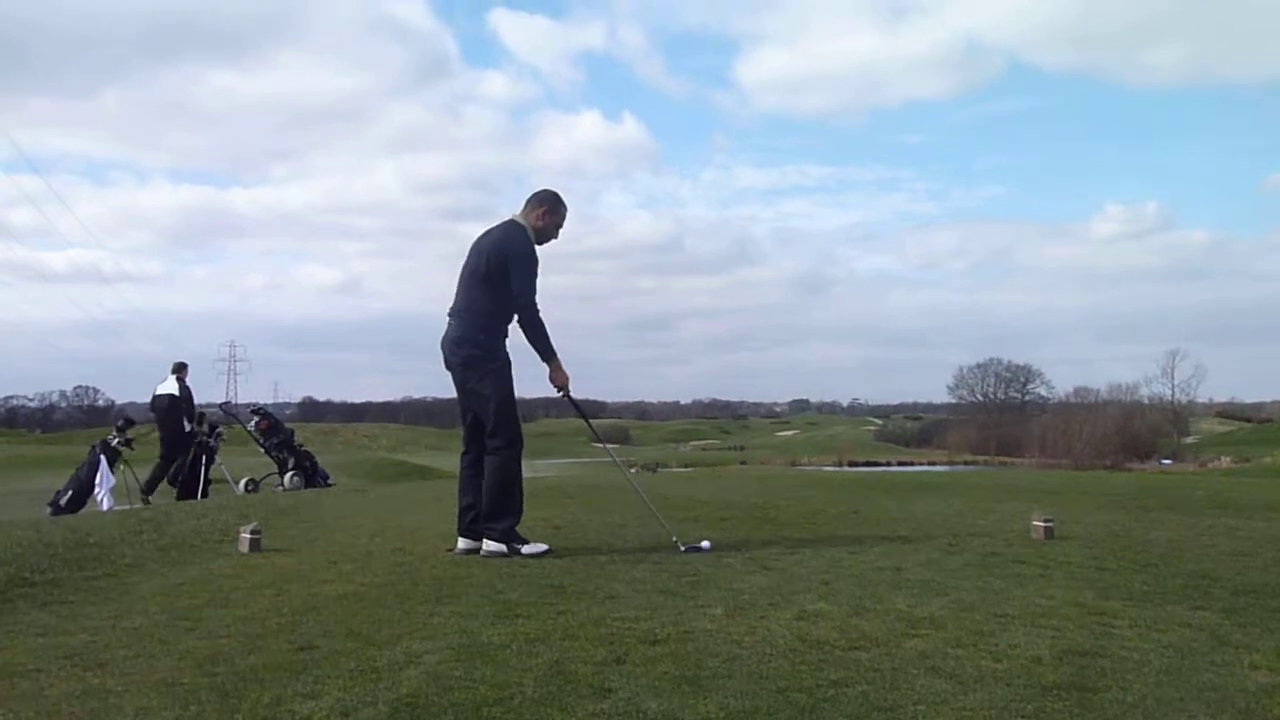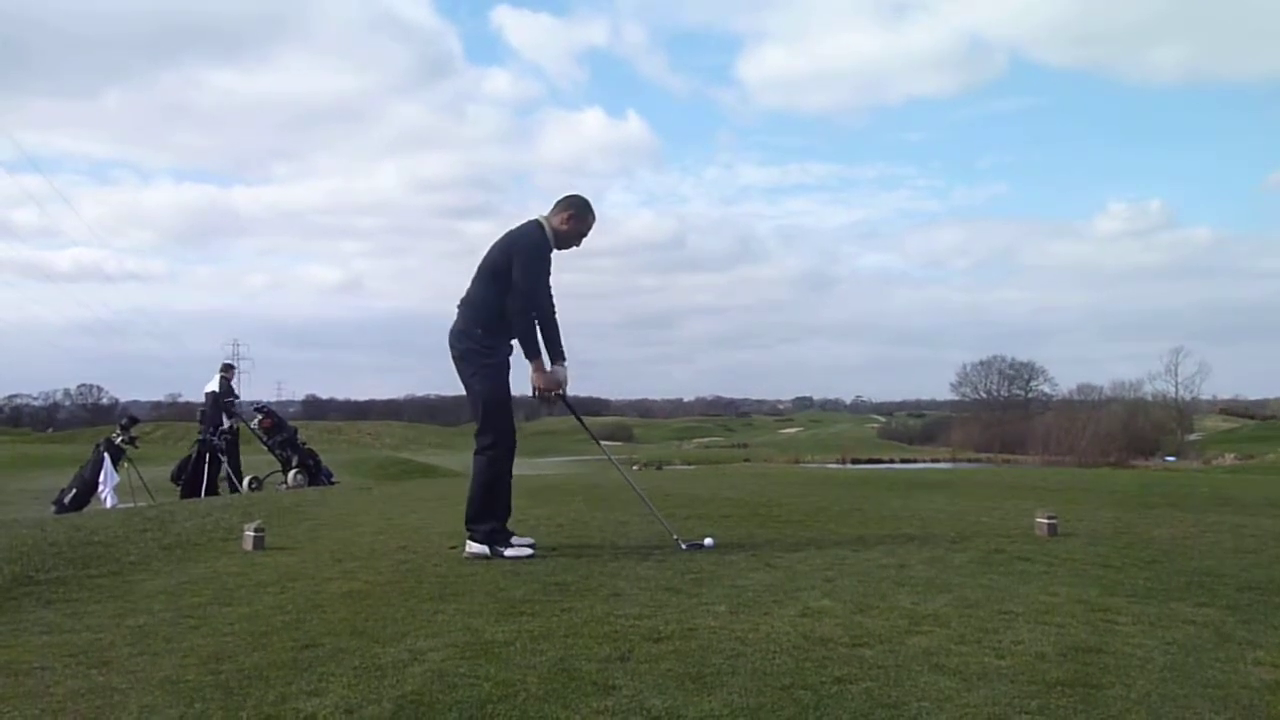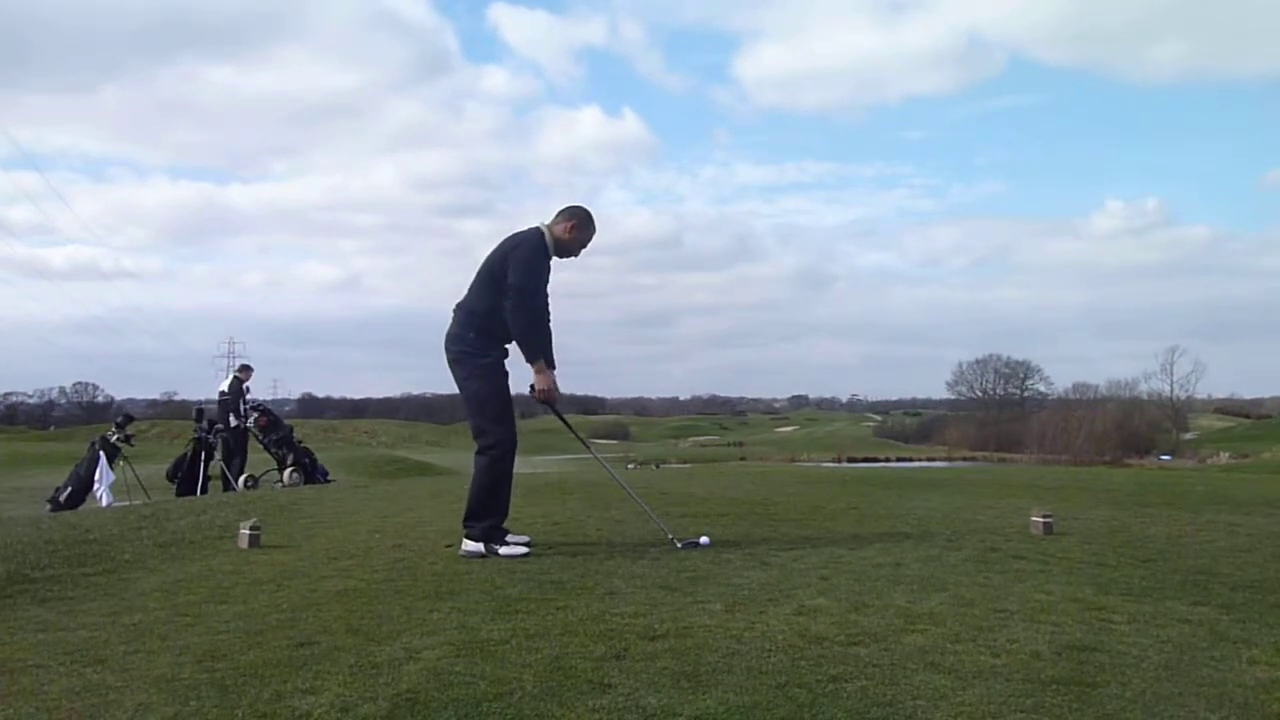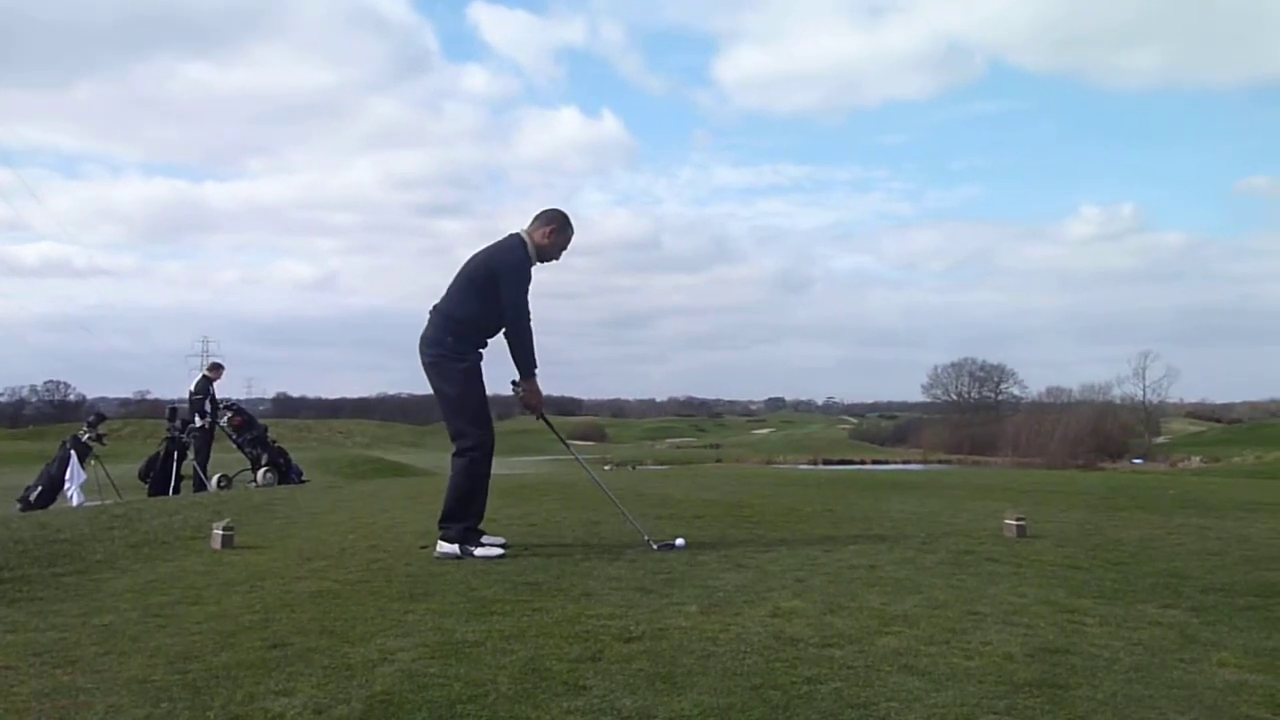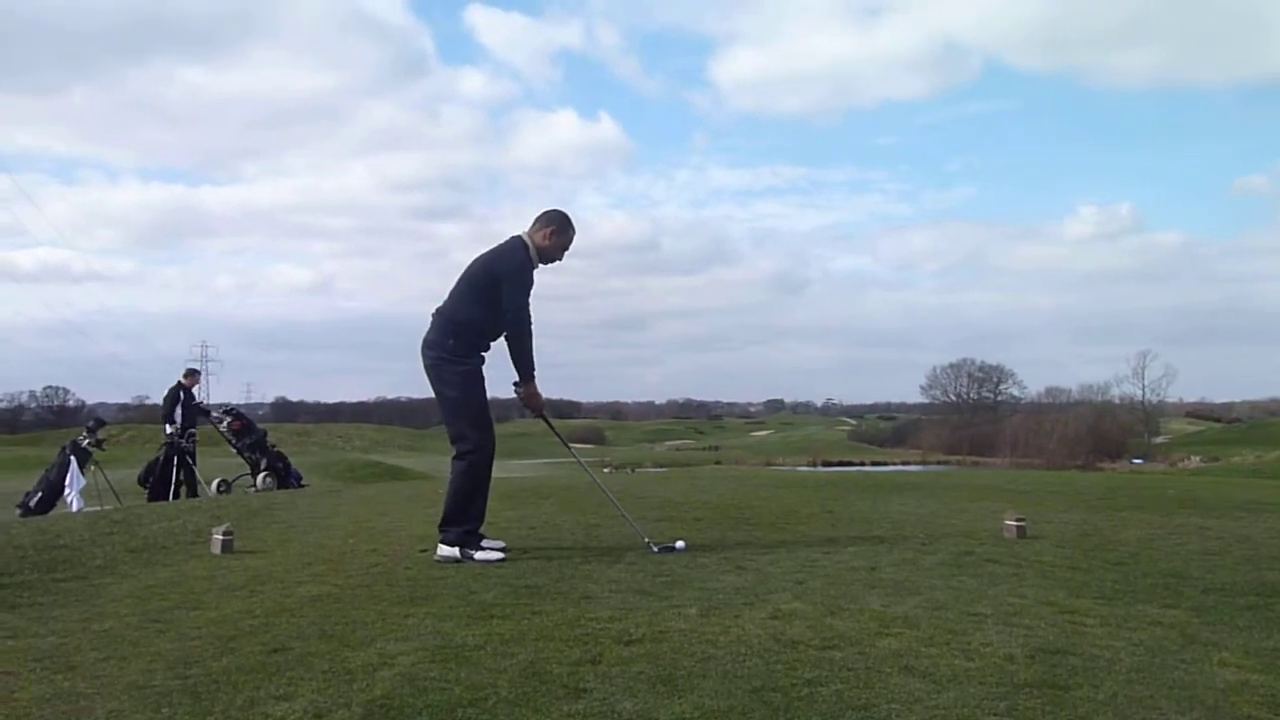
dt=1s
person 1, frame 1
left shoulder: (494, 237)
right shoulder: (519, 246)
right elbow: (527, 310)
right wrist: (553, 363)
left hip: (462, 343)
right hip: (479, 348)
left knee: (478, 440)
right knee: (504, 438)
left ankle: (472, 532)
right ankle: (500, 532)
person 1, frame 2
left shoulder: (537, 247)
right shoulder: (530, 242)
left elbow: (544, 310)
right elbow: (520, 306)
left wrist: (558, 363)
right wrist: (537, 366)
left hip: (485, 344)
right hip: (478, 344)
left knee: (501, 438)
right knee: (496, 439)
left ankle: (493, 529)
right ankle: (482, 535)
person 1, frame 3
left shoulder: (536, 254)
right shoulder: (528, 247)
left elbow: (537, 316)
right elbow: (516, 309)
left wrist: (546, 371)
right wrist: (540, 369)
left hip: (482, 347)
right hip: (473, 346)
left knee: (503, 440)
right knee: (496, 439)
left ankle: (489, 528)
right ankle: (478, 534)
person 1, frame 4
left shoulder: (509, 254)
right shoulder: (514, 258)
left elbow: (512, 321)
right elbow: (517, 323)
left wrist: (526, 379)
right wrist: (529, 381)
left hip: (451, 348)
right hip: (449, 350)
left knee: (479, 440)
right knee: (473, 441)
left ankle: (465, 529)
right ankle: (453, 536)
person 1, frame 5
left shoulder: (511, 257)
right shoulder: (515, 261)
left elbow: (514, 323)
right elbow: (517, 325)
left wrist: (525, 381)
right wrist: (528, 382)
left hip: (453, 352)
right hip: (452, 354)
left knee: (480, 444)
right knee: (473, 445)
left ankle: (465, 533)
right ankle: (454, 540)
